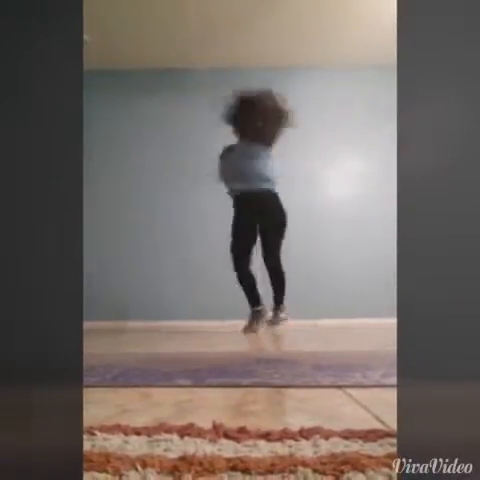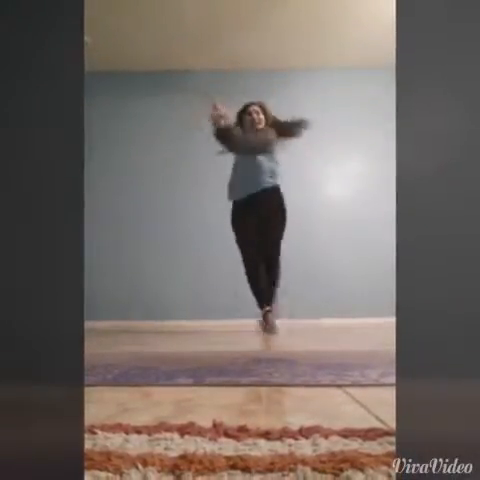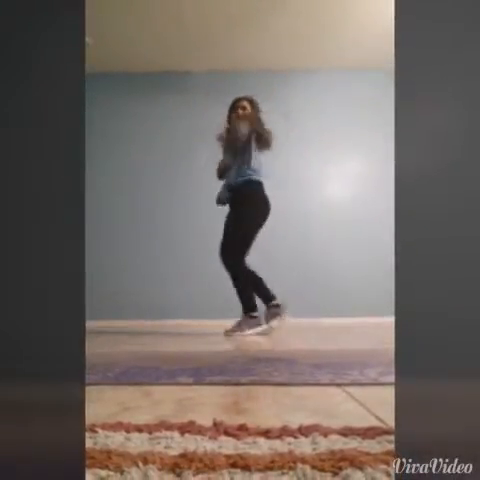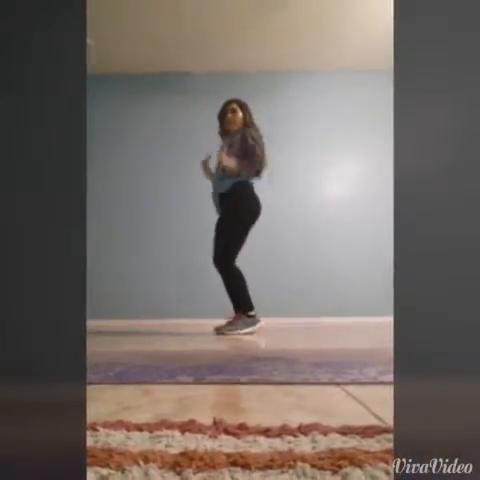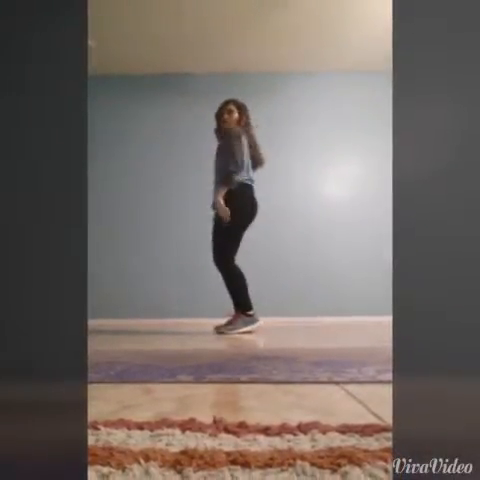
dt=0.4s
person 1, frame 1
left shoulder: (228, 153)
right shoulder: (261, 145)
left elbow: (226, 177)
left hip: (244, 208)
right hip: (270, 206)
left knee: (241, 263)
right knee: (273, 261)
left ankle: (257, 309)
right ankle: (278, 311)
person 1, frame 2
left shoulder: (269, 135)
right shoulder: (242, 142)
left elbow: (240, 140)
left wrist: (225, 121)
right wrist: (222, 120)
left hip: (269, 200)
right hip: (244, 205)
left knee: (270, 257)
right knee: (251, 259)
left ankle: (268, 309)
right ankle: (266, 310)
person 1, frame 3
left shoulder: (246, 130)
right shoulder: (238, 144)
left elbow: (237, 137)
right elbow: (222, 173)
left wrist: (225, 138)
right wrist: (225, 149)
left hip: (250, 198)
right hip: (243, 200)
left knee: (230, 256)
right knee: (232, 257)
left ankle: (251, 315)
right ankle: (272, 304)
person 1, frame 4
left shoulder: (249, 136)
right shoulder: (229, 141)
left elbow: (255, 168)
left wrist: (230, 163)
right wrist: (209, 172)
left hip: (242, 203)
right hip: (232, 204)
left knee: (224, 259)
right knee: (222, 260)
left ankle: (249, 315)
right ankle: (241, 314)
person 1, frame 5
left shoulder: (234, 135)
right shoulder: (240, 139)
left elbow: (231, 167)
left wrist: (219, 197)
left hip: (238, 200)
right hip: (239, 201)
left knee: (223, 257)
right knee: (224, 258)
left ankle: (247, 314)
right ankle: (242, 314)
